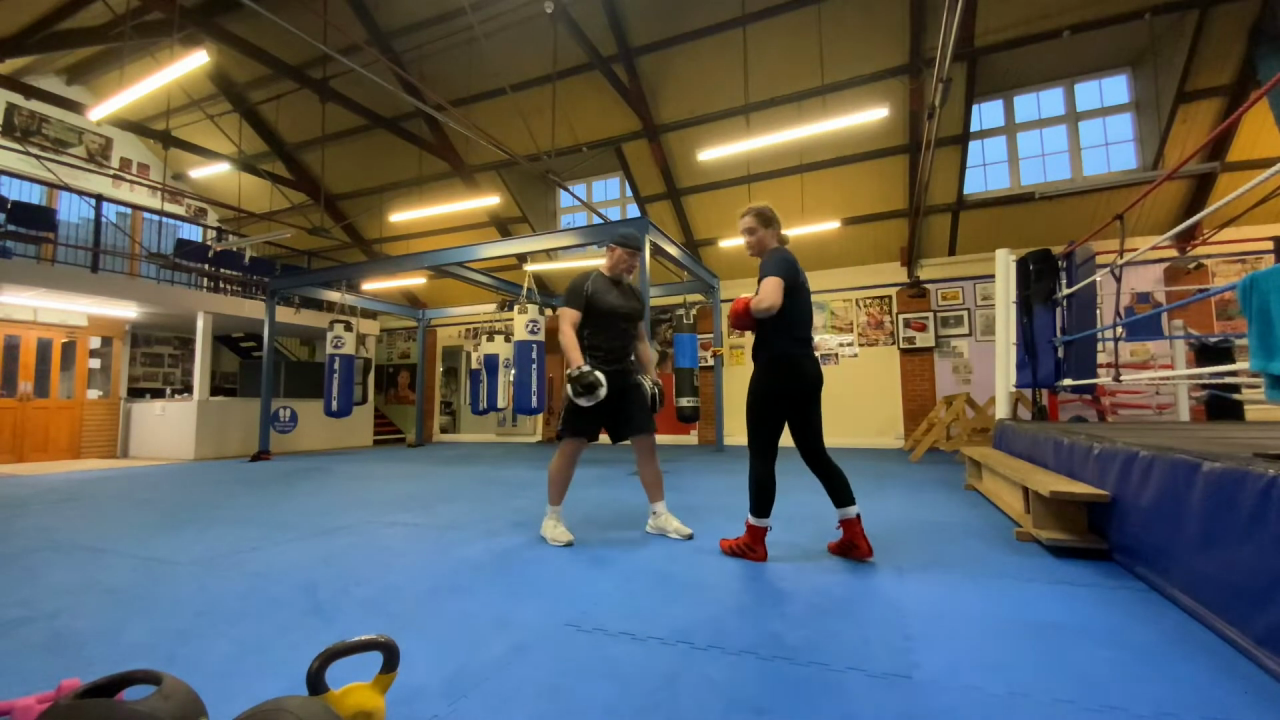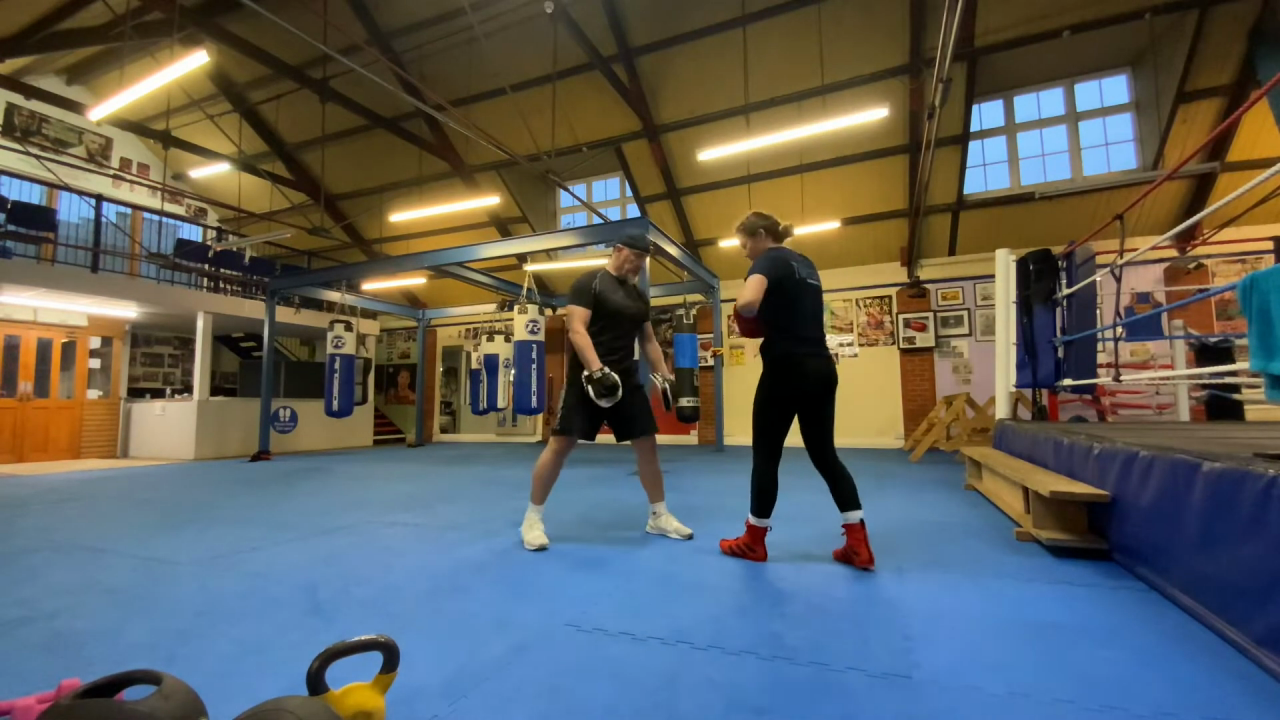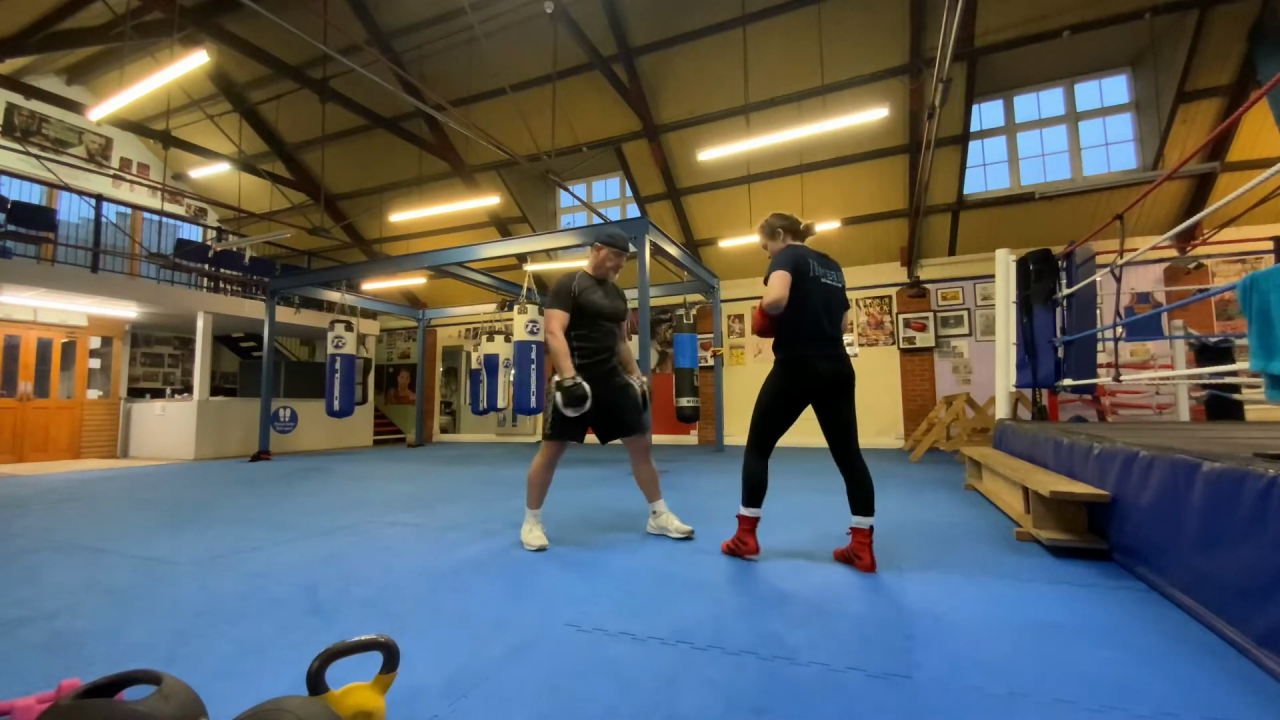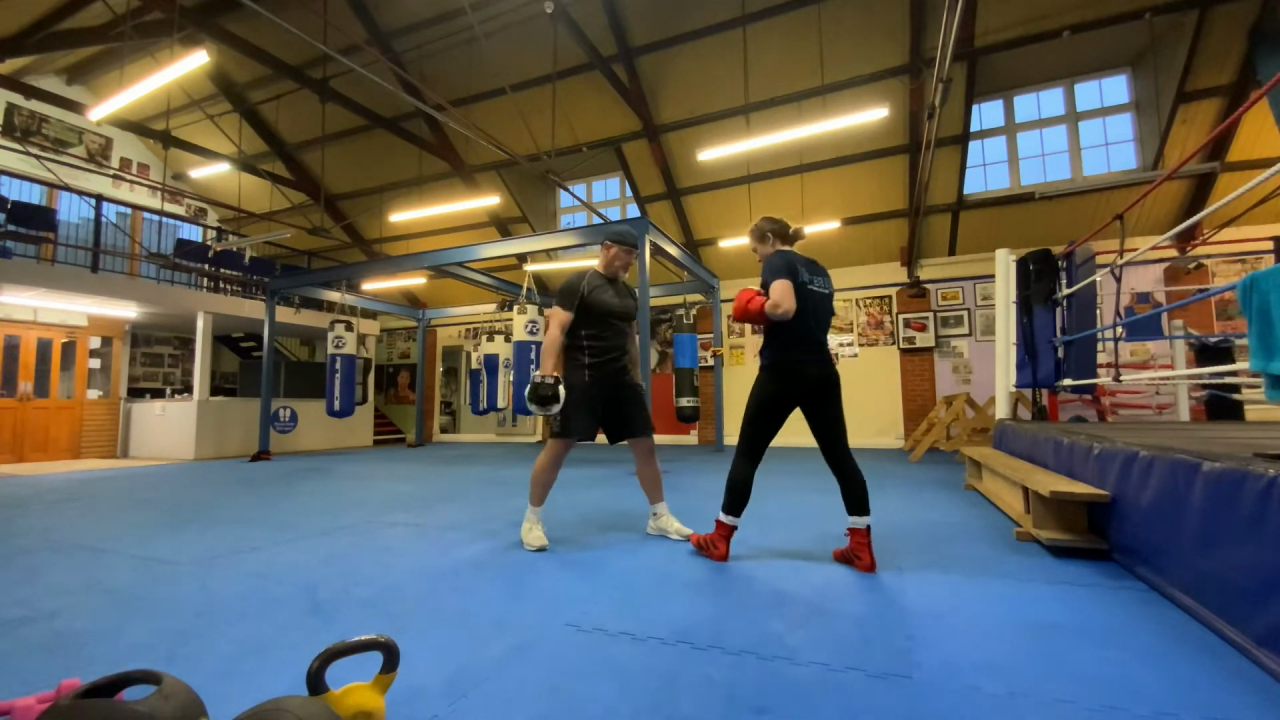
dt=0.3s
person 1, frame 1
left shoulder: (776, 260)
right shoulder: (787, 263)
left elbow: (768, 304)
left wrist: (744, 309)
right wrist: (753, 317)
left hip: (778, 369)
right hip: (805, 369)
left knee: (761, 454)
right knee: (814, 452)
left ankle: (754, 541)
right ankle: (855, 536)
person 1, frame 2
left shoulder: (770, 260)
right shoulder: (805, 264)
left elbow: (747, 302)
left wrist: (743, 316)
right wrist: (765, 322)
left hip: (786, 369)
right hip: (821, 368)
left knee: (766, 454)
right knee: (824, 453)
left ankle: (754, 541)
right ankle: (858, 543)
person 1, frame 3
left shoulder: (789, 256)
right shoulder: (831, 265)
left elbow: (776, 299)
left wrist: (766, 314)
right wrist: (812, 322)
left hip: (796, 367)
right hip: (837, 368)
left knee: (757, 447)
right knee: (848, 454)
left ankle: (746, 535)
right ankle: (863, 548)
person 1, frame 4
left shoulder: (778, 261)
right shoulder: (819, 270)
left elbow: (784, 308)
left wrist: (755, 308)
right wrist: (769, 312)
left hip: (783, 372)
right hip: (822, 373)
left knee: (747, 454)
right knee: (840, 455)
left ankle: (719, 539)
right ankle: (861, 547)
person 2, frame 1
left shoulder: (634, 294)
right shoulder: (583, 285)
left elbow: (641, 340)
right elbow: (566, 329)
left wrist: (652, 378)
right wrist: (578, 368)
left hip: (625, 379)
right hip: (590, 379)
left knee: (646, 443)
right knee: (571, 446)
left ankle: (659, 516)
right ankle: (552, 518)
person 2, frame 2
left shoulder: (639, 295)
right shoulder: (589, 283)
left elbow: (648, 340)
right elbow: (576, 329)
left wrist: (664, 375)
right wrist: (596, 370)
left hip: (626, 379)
right hip: (590, 377)
left knee: (647, 444)
right knee: (561, 444)
left ankle: (659, 516)
right ankle: (533, 518)
person 2, frame 3
left shoulder: (617, 294)
right shoulder: (569, 285)
right elbow: (554, 332)
left wrist: (636, 377)
right wrist: (568, 376)
left hip: (612, 379)
right hip: (576, 380)
left knee: (640, 443)
right knee: (552, 448)
left ankle: (659, 515)
right ankle: (532, 521)
person 2, frame 4
left shoulder: (628, 292)
right shoulder: (578, 285)
right elbow: (556, 330)
left wrist: (638, 376)
right wrist: (546, 373)
left hip: (621, 379)
right hip: (583, 379)
left knee: (645, 445)
right knee: (559, 446)
left ankle: (660, 517)
right ankle: (532, 519)
